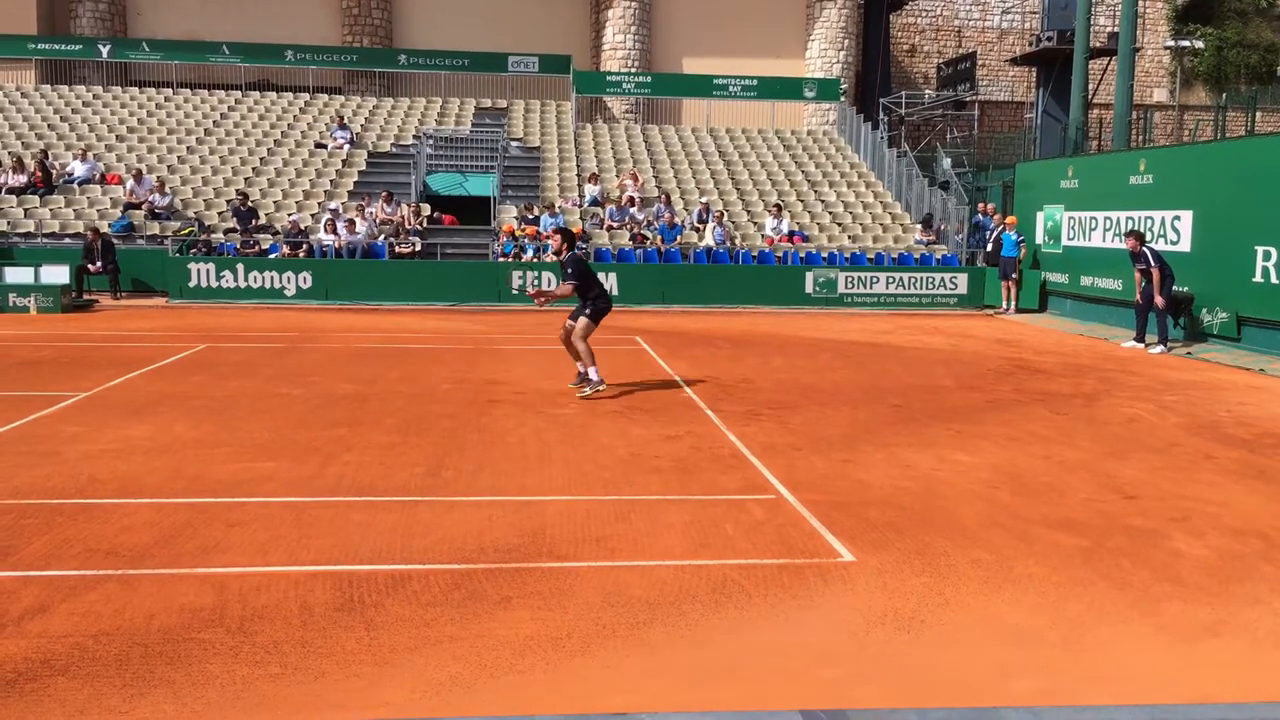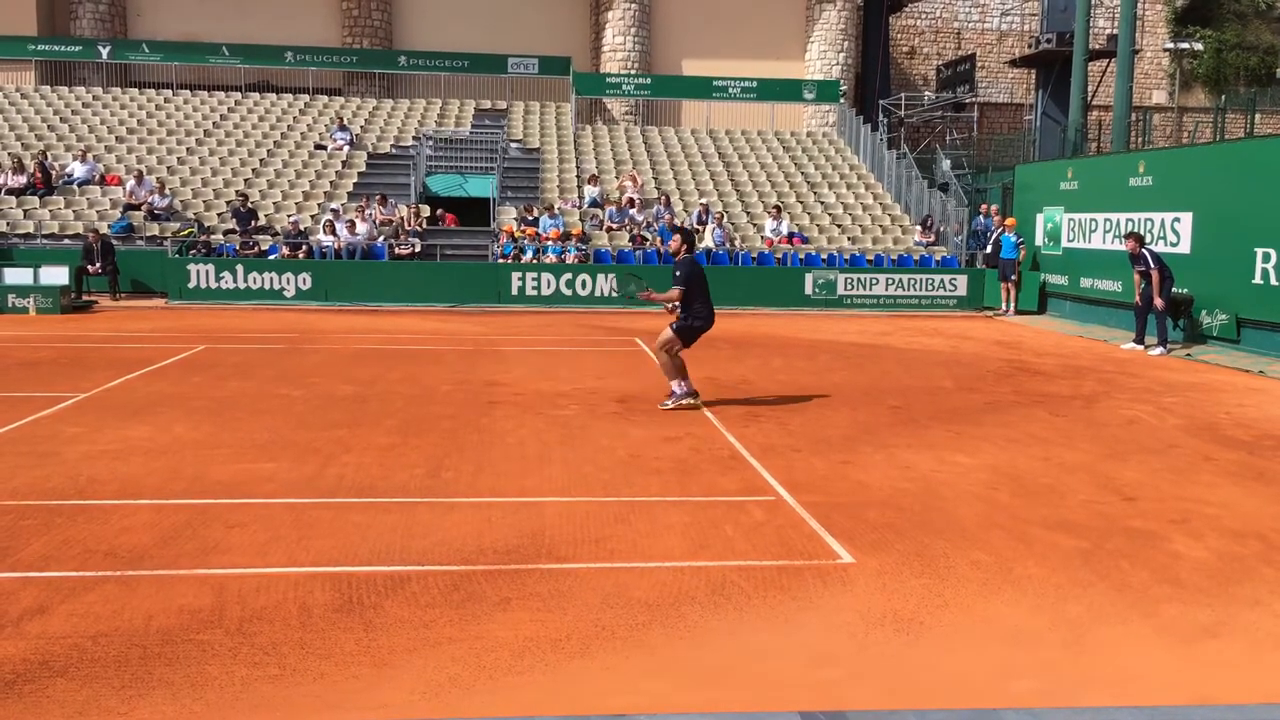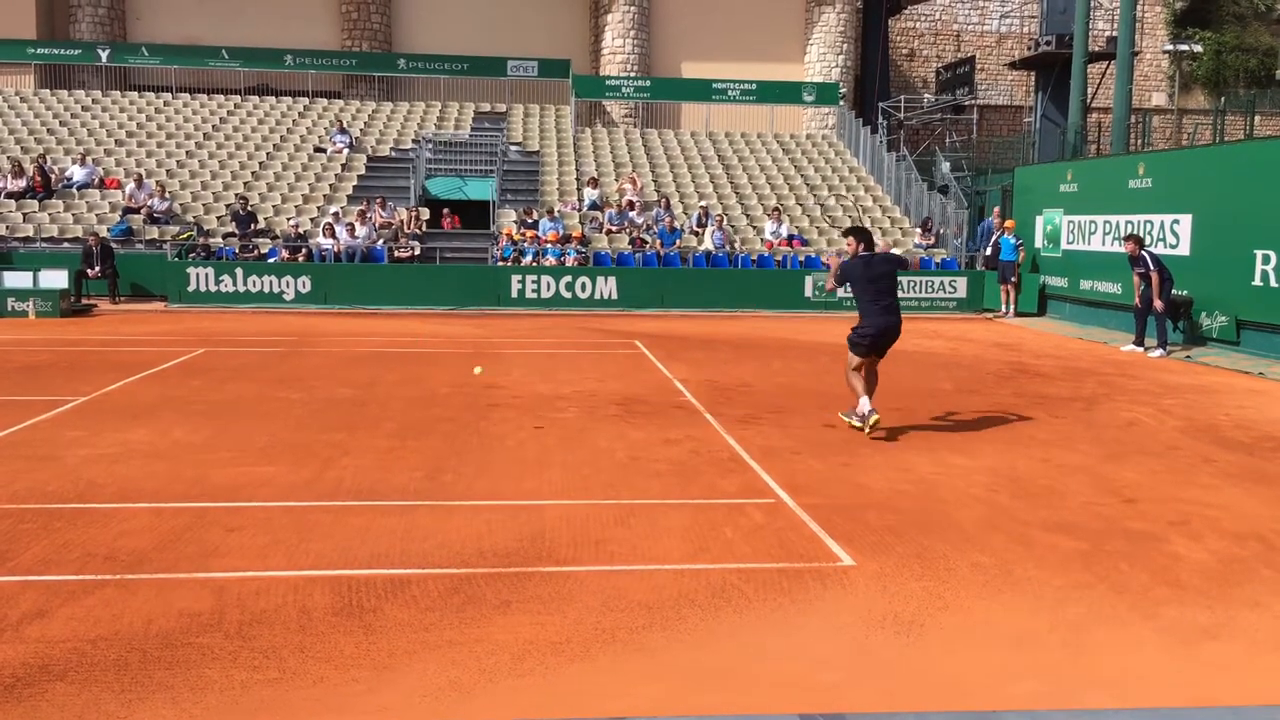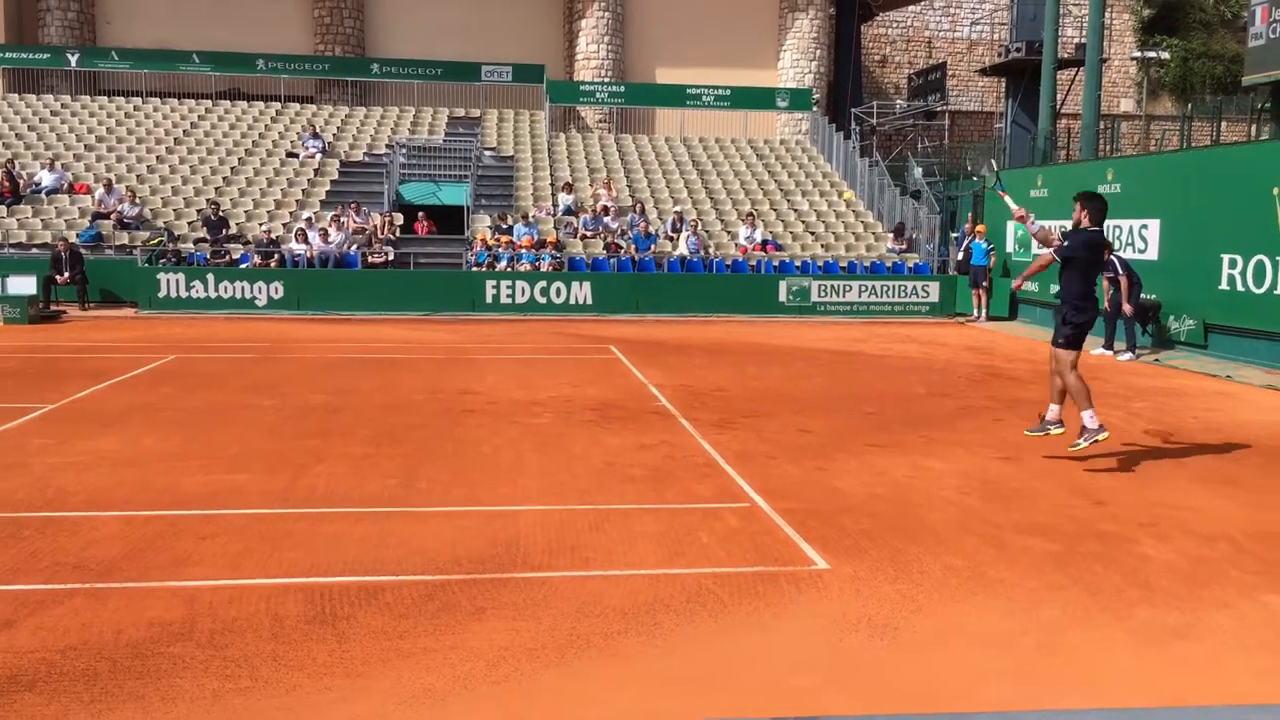
dt=0.5s
person 1, frame 1
left shoulder: (572, 261)
right shoulder: (567, 261)
left elbow: (568, 290)
right elbow: (564, 287)
left wrist: (544, 294)
right wrist: (546, 293)
left hip: (599, 303)
right hip: (588, 303)
left knee: (578, 337)
right knee: (565, 335)
left ankle: (595, 379)
right ankle: (584, 372)
person 1, frame 2
left shoulder: (683, 265)
right shoulder: (689, 263)
left elbow: (675, 295)
left wrist: (654, 296)
right wrist: (676, 306)
left hip: (695, 318)
right hip: (699, 316)
left knee: (660, 347)
right knee: (671, 350)
left ankle: (679, 391)
right ankle: (686, 391)
person 1, frame 3
left shoulder: (850, 265)
right shoulder: (889, 259)
left elbow: (831, 285)
right elbow: (909, 264)
left wrist: (834, 268)
left hip: (870, 326)
right hip: (893, 324)
left knee: (852, 370)
right knee: (871, 365)
left ankle: (866, 411)
right ankle: (861, 410)
person 1, frame 4
left shoulder: (1080, 238)
right shoulder: (1095, 239)
left elbow: (1044, 261)
right elbow: (1053, 241)
left wrist: (1021, 278)
right wrist: (1028, 222)
left hip: (1074, 310)
right hip: (1081, 308)
left knee: (1066, 369)
right knee: (1056, 366)
left ankle: (1093, 426)
right ankle: (1053, 419)
